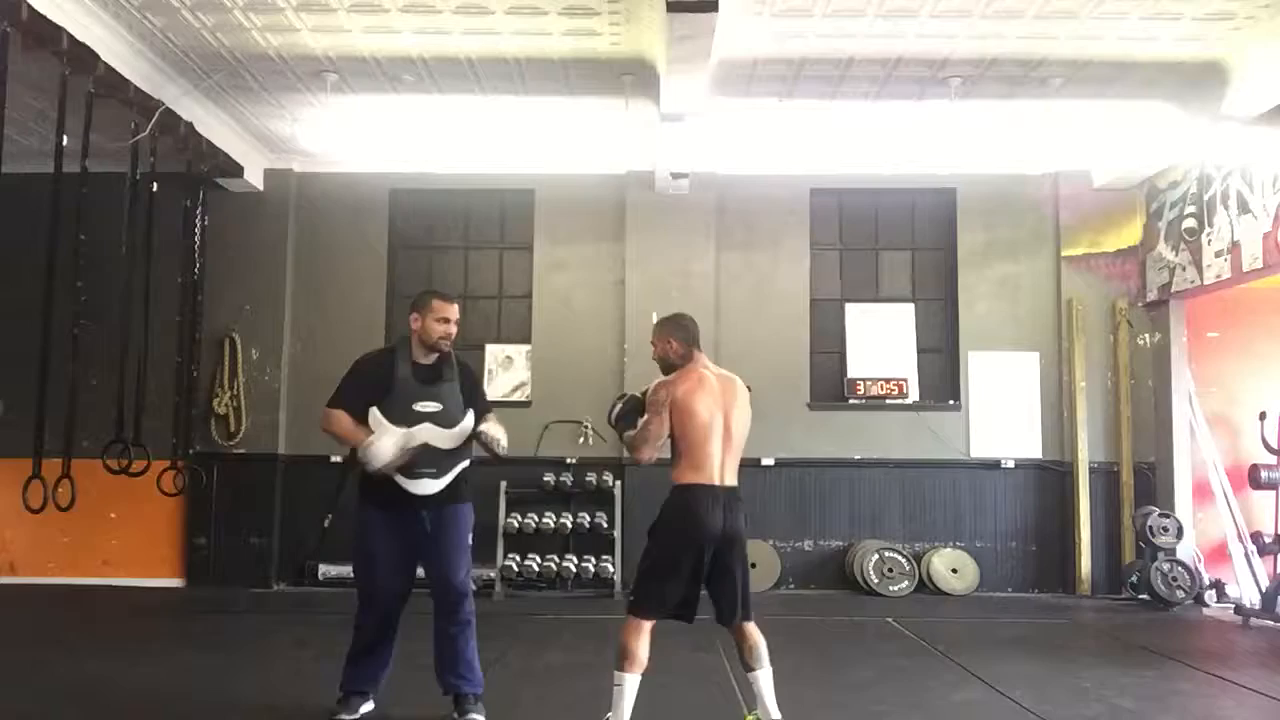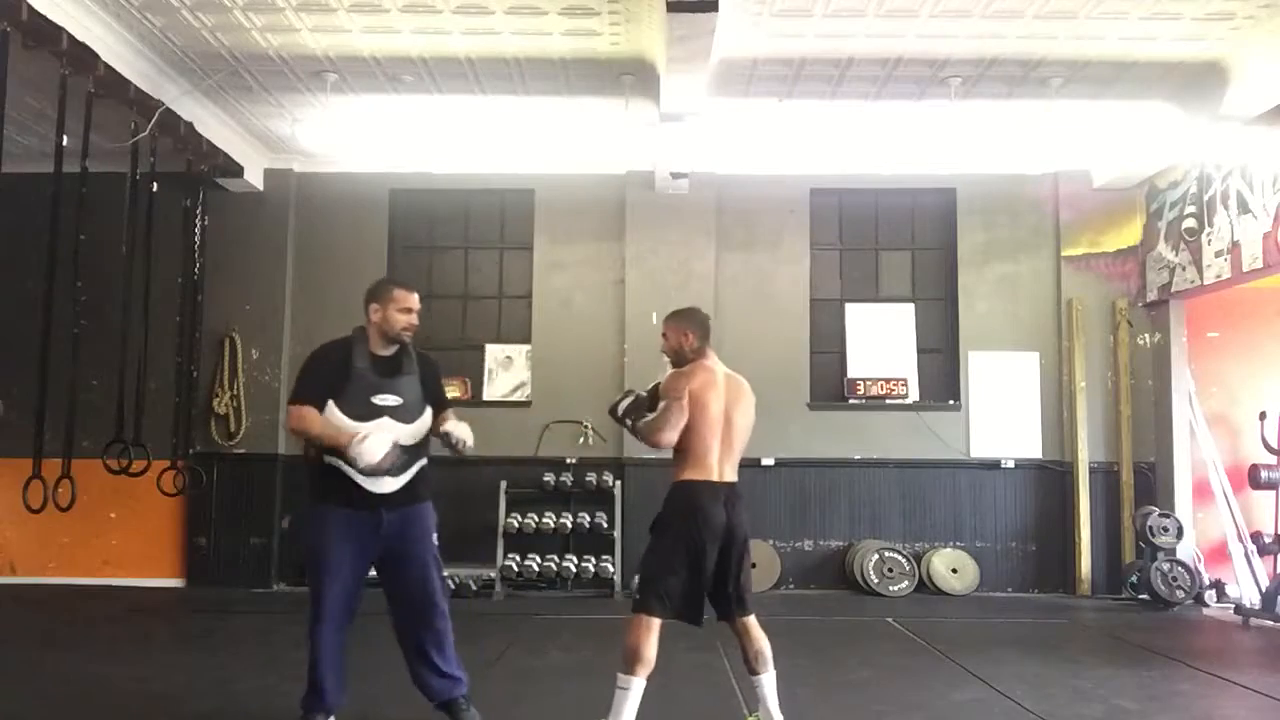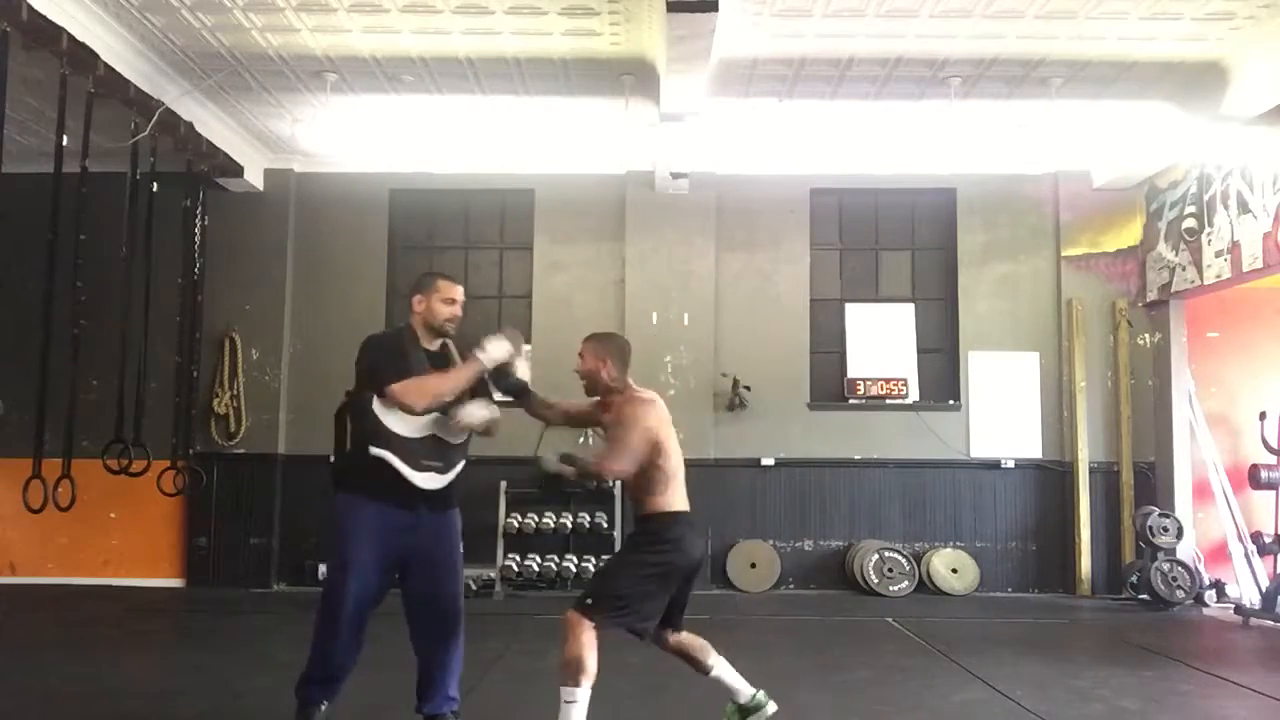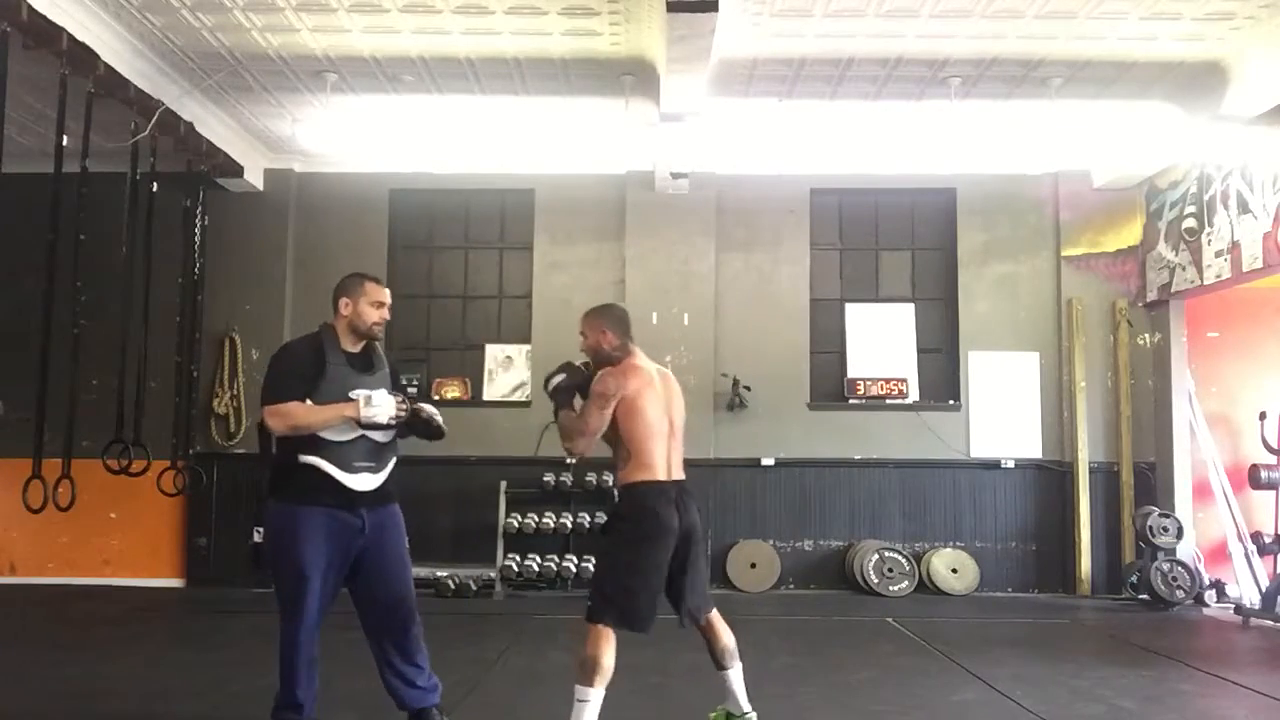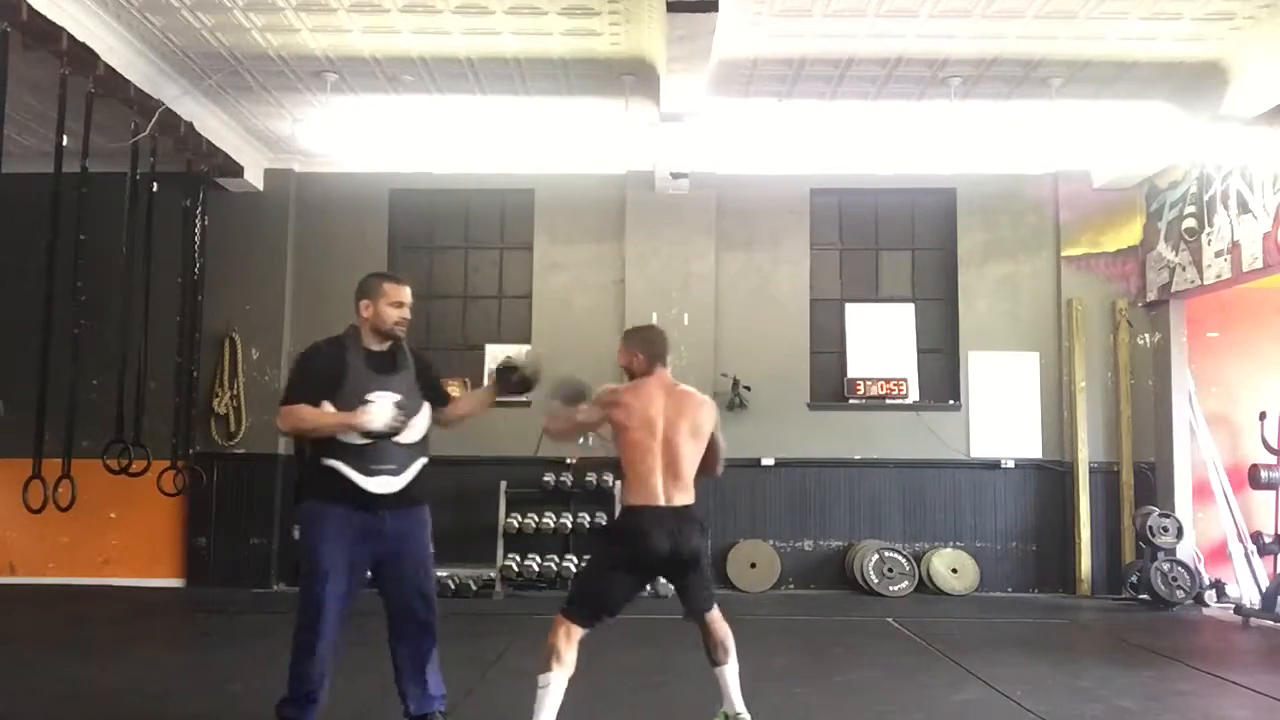
dt=1s
person 1, frame 1
left shoulder: (463, 374)
right shoulder: (375, 366)
left elbow: (483, 418)
right elbow: (334, 417)
left wrist: (493, 431)
right wrist: (370, 443)
left hip: (448, 506)
right hip: (385, 507)
left knee: (455, 596)
right knee: (379, 601)
person 1, frame 2
left shoulder: (422, 365)
right shoulder: (331, 358)
left elbow: (436, 416)
right elbow: (297, 416)
left wrist: (450, 428)
right wrist: (352, 440)
left hip: (409, 508)
right hip: (341, 509)
left knee: (424, 603)
right knee: (331, 610)
person 1, frame 3
left shoulder: (462, 358)
right shoulder: (383, 348)
left elbow: (483, 418)
right elbow: (412, 397)
left wrist: (479, 416)
right wrist: (480, 364)
left hip: (436, 510)
right hip: (372, 504)
left knee: (442, 613)
right knee: (347, 606)
person 1, frame 4
left shoulder: (382, 363)
right shoulder: (301, 355)
right elbow: (277, 418)
left wrist: (419, 418)
right wrist: (357, 408)
left hip: (377, 509)
right hip: (310, 510)
left knee: (397, 610)
right knee: (302, 616)
person 1, frame 5
left shoulder: (414, 361)
right shoulder: (324, 358)
left elbow: (448, 409)
right elbow: (288, 419)
left wrist: (496, 391)
right wrist: (357, 418)
left hip: (403, 510)
right hip: (335, 509)
left knee: (417, 611)
right knee: (321, 614)
person 2, frame 1
left shoulder: (669, 388)
right shoulder: (737, 387)
left elbow: (644, 453)
left wrist: (626, 421)
left hip: (690, 507)
right hip: (731, 508)
left knee: (638, 618)
right knee: (739, 619)
person 2, frame 2
left shoulder: (682, 379)
right shoulder: (743, 388)
left elbow: (662, 438)
left wrist: (632, 415)
right wrist: (658, 405)
left hip: (691, 502)
right hip: (731, 503)
left knee: (648, 615)
right knee: (742, 616)
person 2, frame 3
left shoulder: (639, 408)
right shoulder: (614, 404)
left elbow: (612, 468)
right elbow: (564, 415)
left wrist: (569, 466)
right wrist: (519, 390)
left hip: (669, 538)
right hip: (675, 537)
left knee: (579, 623)
right knee: (664, 633)
person 2, frame 4
left shoulder: (613, 379)
right shoulder: (666, 379)
left elbow: (577, 443)
left wrist: (562, 399)
right wrist: (589, 392)
left hip: (643, 507)
right hip: (681, 504)
left knee: (601, 626)
right knee: (704, 613)
person 2, frame 5
left shoulder: (618, 398)
right shoulder: (704, 405)
left elbow: (556, 429)
right elbow: (714, 467)
left wrist: (570, 405)
left hip: (637, 529)
right hip: (686, 528)
left knee: (568, 626)
right knee: (707, 613)
